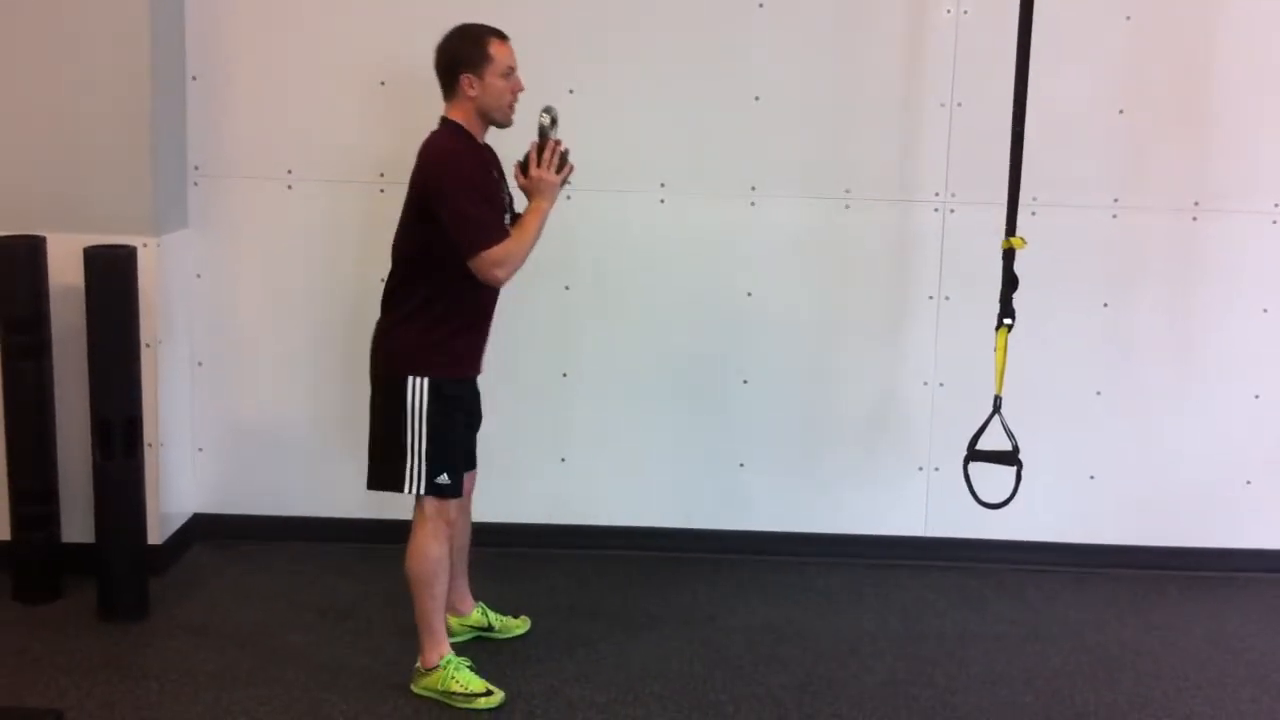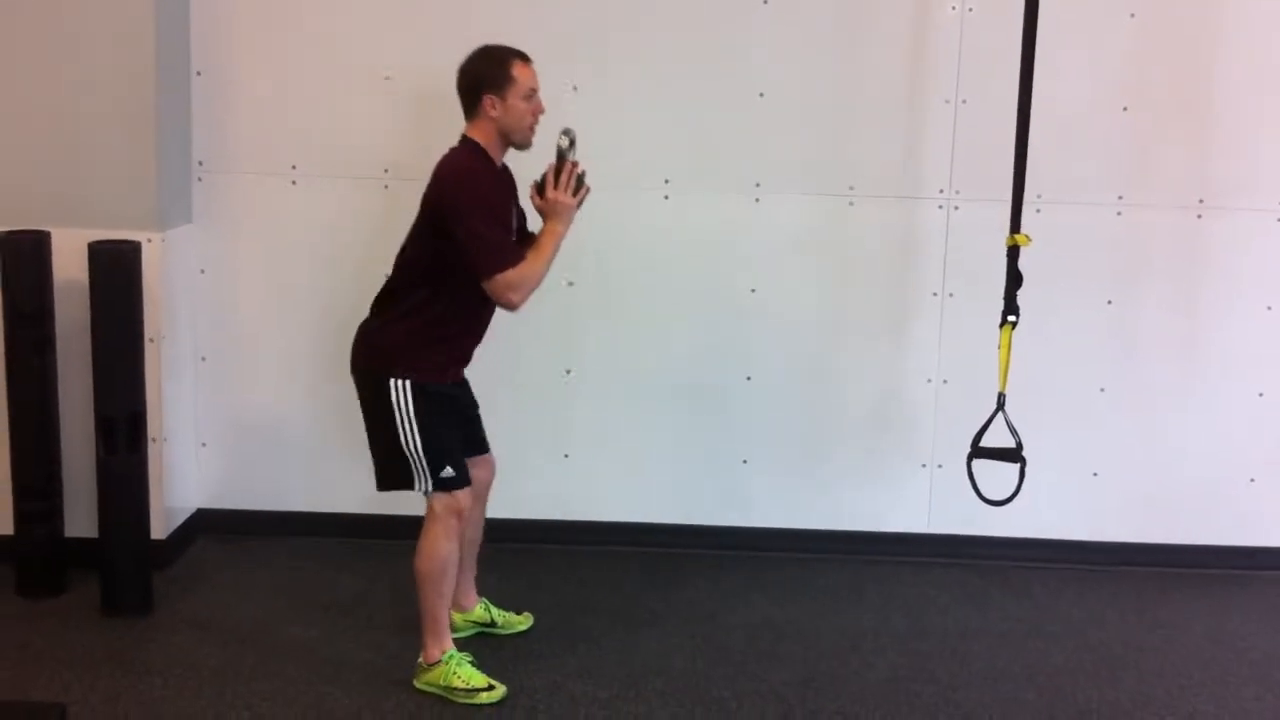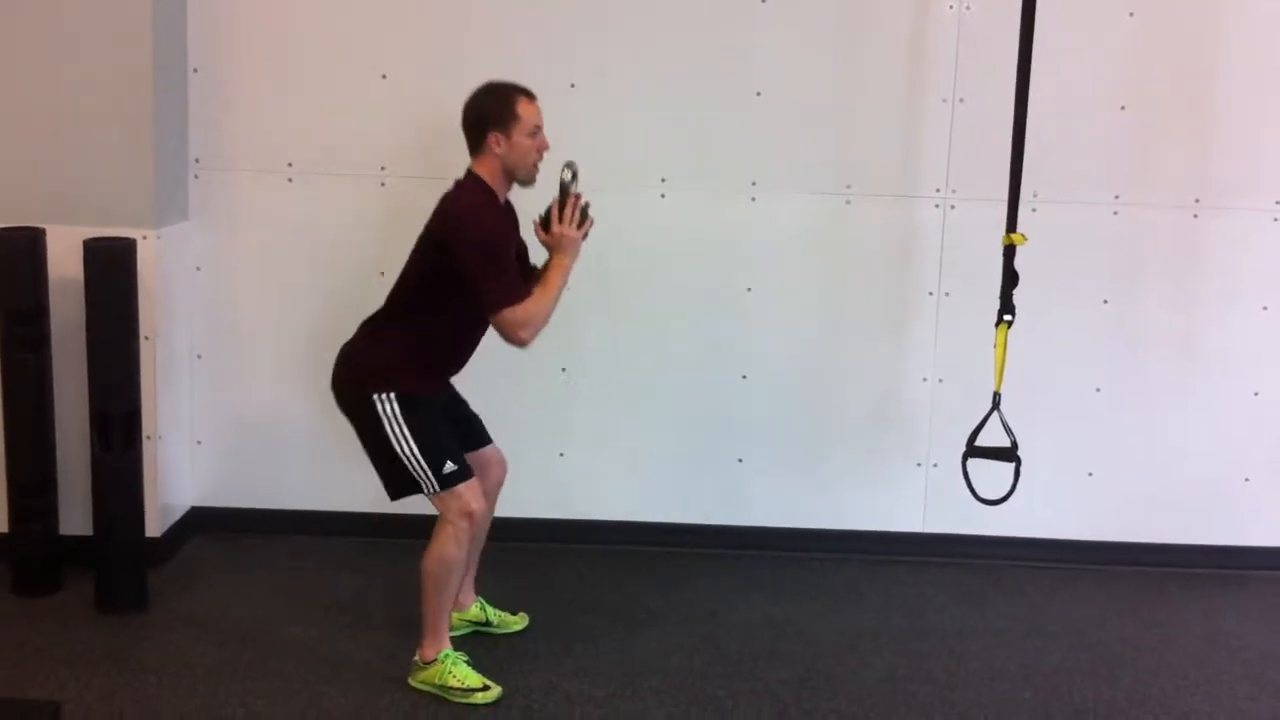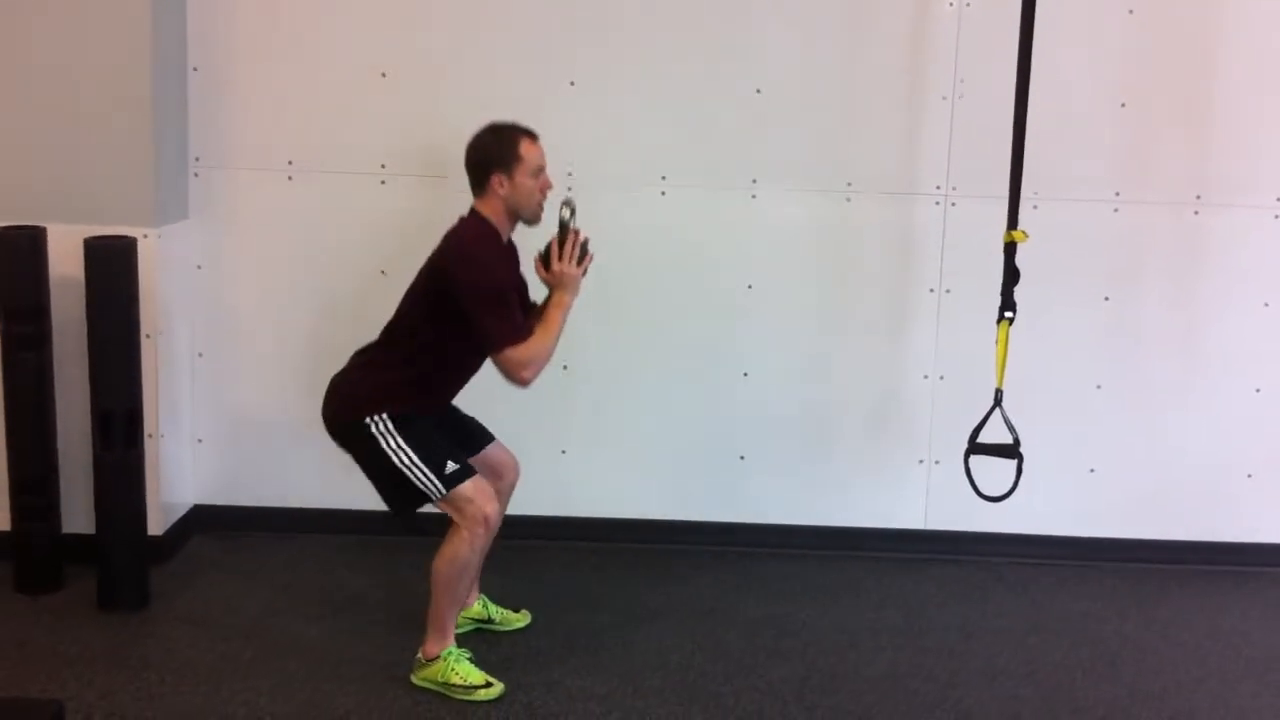
dt=0.2s
person 1, frame 1
left shoulder: (472, 152)
right shoulder: (450, 158)
left elbow: (493, 246)
right elbow: (496, 265)
left wrist: (530, 194)
right wrist: (543, 200)
left hip: (448, 357)
right hip: (421, 362)
left knee: (459, 488)
right knee: (437, 503)
left ankle: (461, 610)
right ankle: (433, 661)
person 1, frame 2
left shoulder: (492, 174)
right shoulder: (467, 178)
left elbow: (512, 263)
right elbow: (510, 289)
left wrist: (547, 219)
right wrist: (559, 223)
left hip: (435, 360)
right hip: (402, 364)
left knee: (478, 476)
right knee: (449, 502)
left ankle: (465, 605)
right ankle: (436, 657)
person 1, frame 3
left shoulder: (494, 208)
right shoulder: (472, 215)
left elbow: (522, 297)
right elbow: (520, 326)
left wrist: (554, 253)
right wrist: (566, 256)
left hip: (419, 375)
right hip: (383, 382)
left knee: (489, 470)
right knee: (463, 505)
left ankle: (463, 603)
right ankle: (432, 655)
person 1, frame 4
left shoulder: (493, 245)
right shoulder: (475, 254)
left elbow: (524, 331)
right elbow: (523, 366)
left wrist: (553, 290)
right wrist: (566, 294)
left hip: (414, 398)
right hip: (374, 409)
left knee: (501, 469)
right knee: (478, 509)
left ankle: (465, 603)
right ankle: (434, 655)
